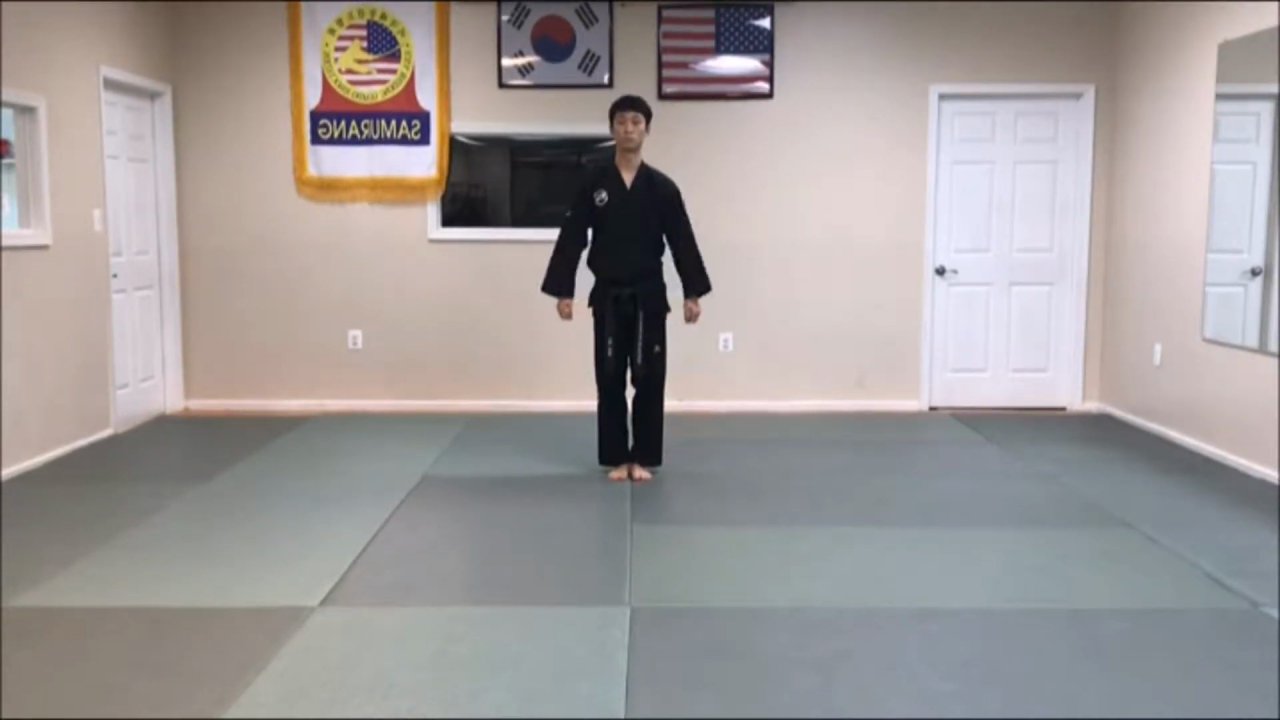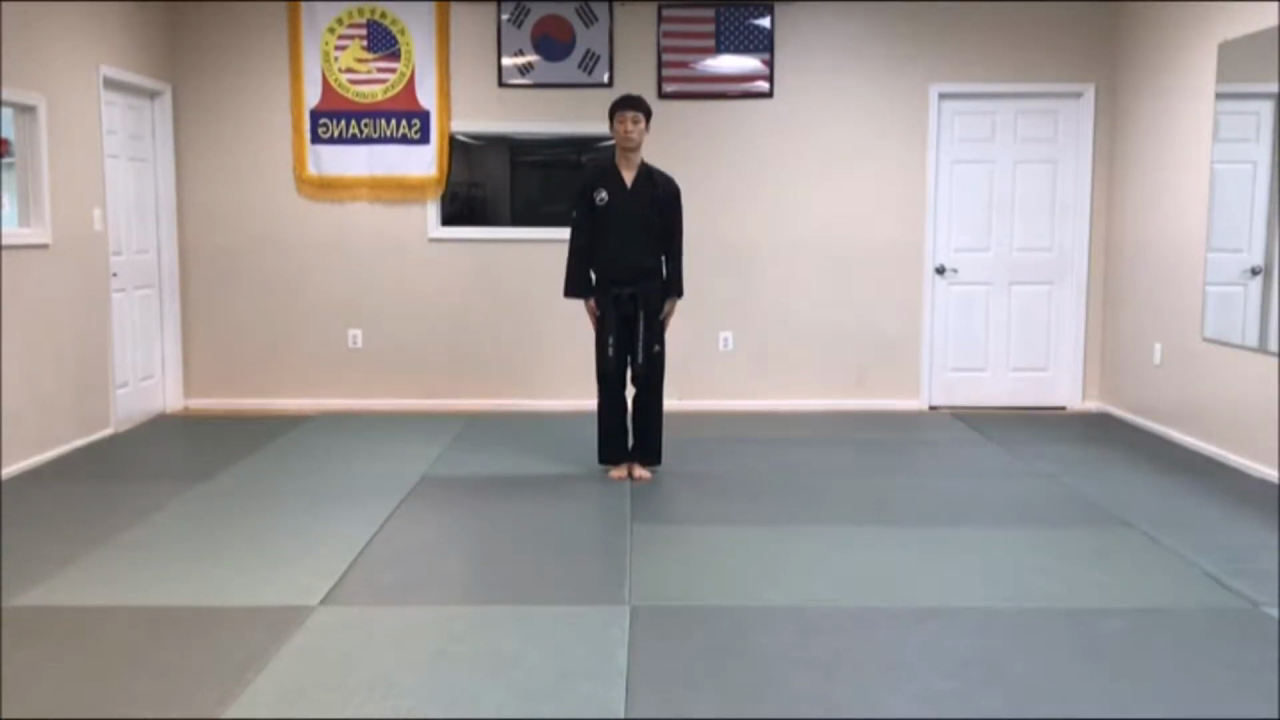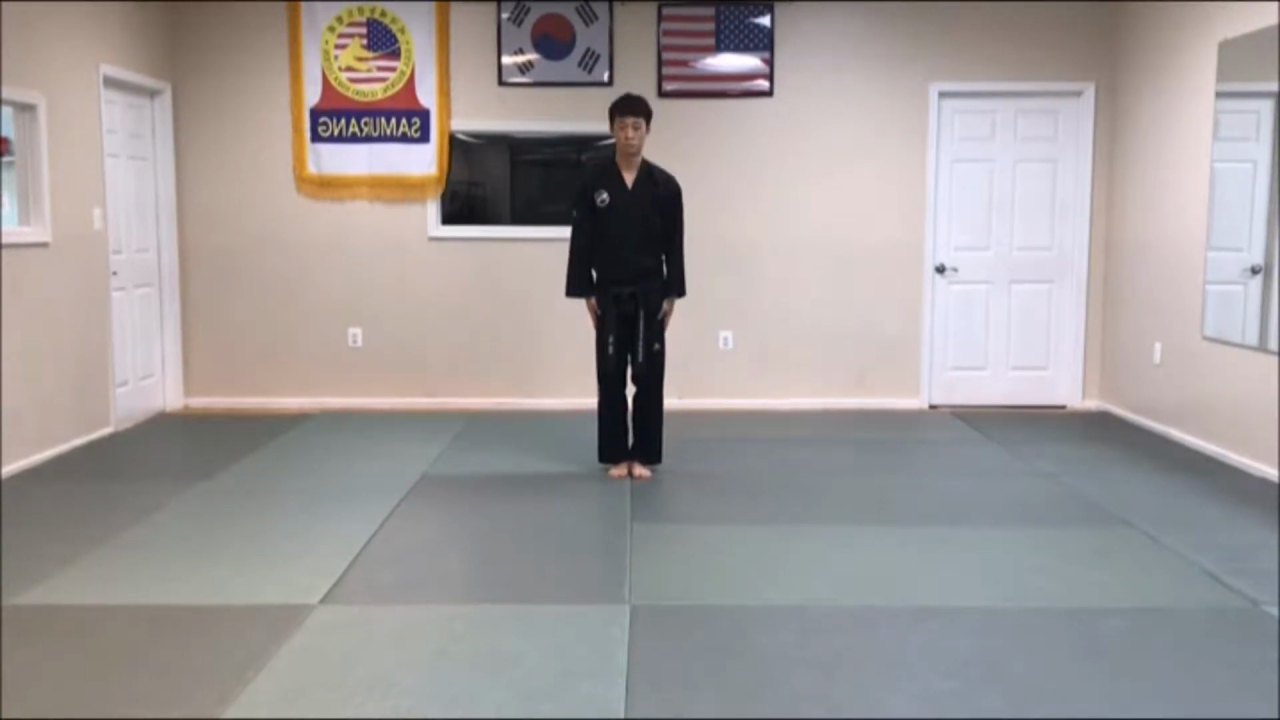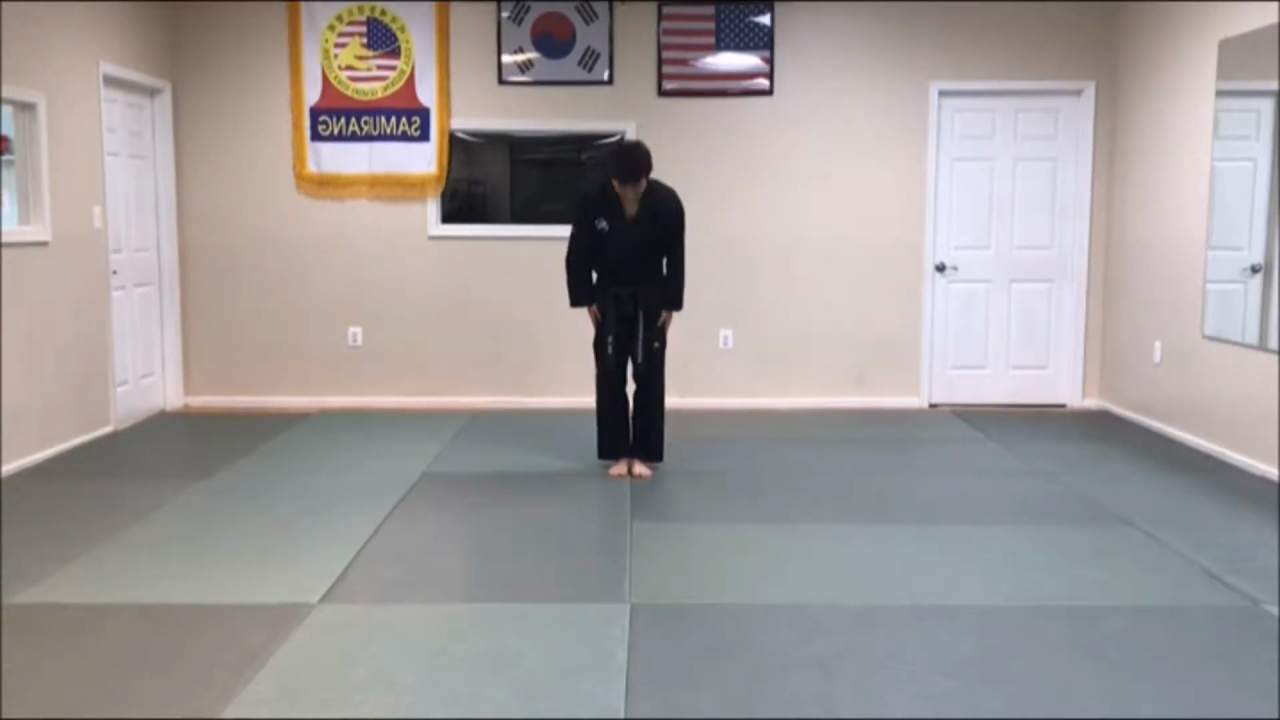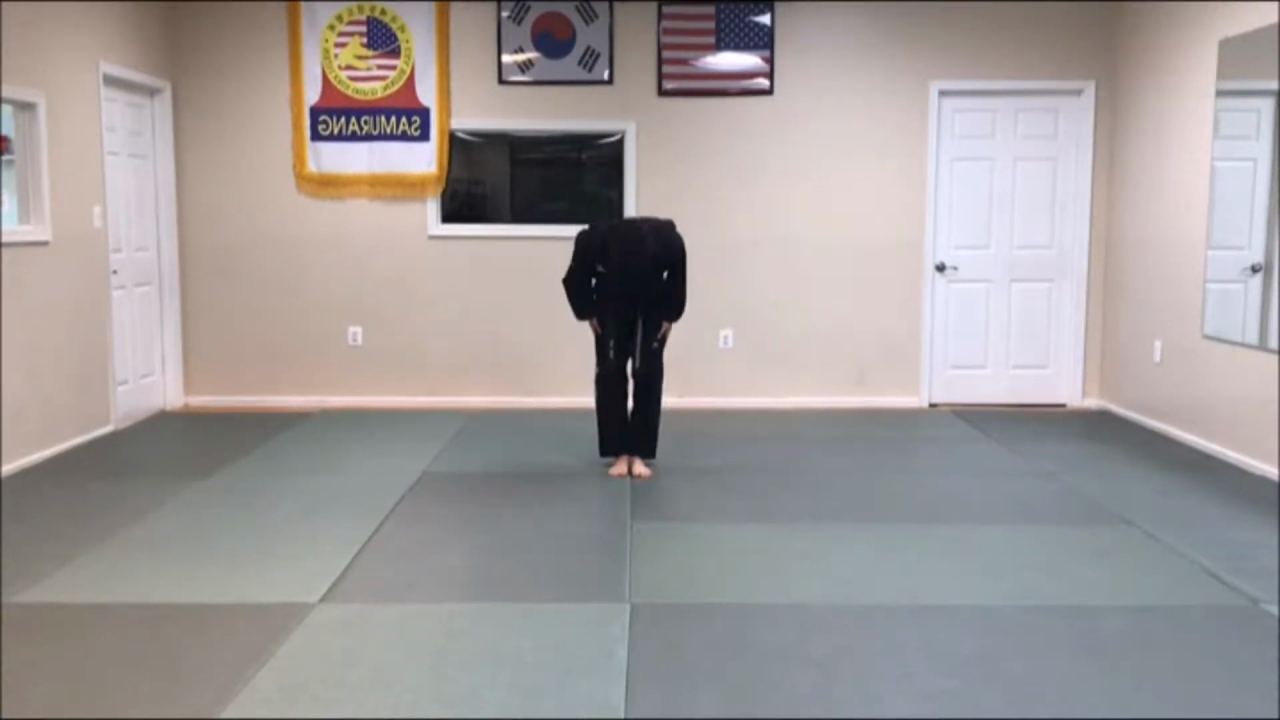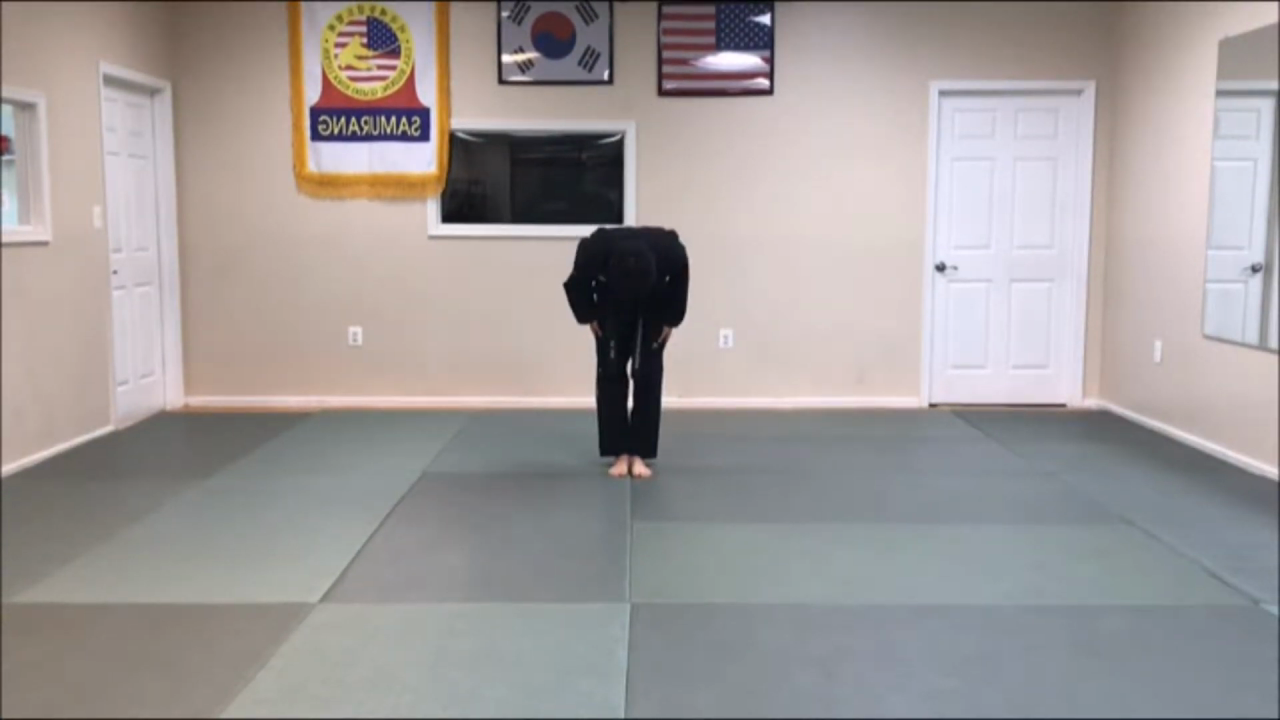
dt=0.4s
person 1, frame 1
left shoulder: (662, 187)
right shoulder: (593, 183)
left elbow: (682, 241)
right elbow: (572, 238)
left wrist: (692, 293)
right wrist: (564, 290)
left hip: (648, 295)
right hip: (608, 296)
left knee: (648, 378)
right knee: (609, 378)
left ankle: (643, 457)
right ankle: (617, 457)
person 1, frame 2
left shoulder: (663, 186)
right shoulder: (593, 182)
left elbow: (673, 245)
right elbow: (581, 241)
left wrist: (672, 294)
right wrist: (586, 293)
left hip: (648, 295)
right hip: (609, 295)
left knee: (648, 377)
right knee: (610, 377)
left ankle: (643, 457)
right ankle: (617, 457)
person 1, frame 3
left shoulder: (664, 185)
right shoulder: (593, 182)
left elbow: (674, 244)
right elbow: (581, 241)
left wrist: (672, 293)
right wrist: (586, 292)
left hip: (649, 294)
right hip: (609, 295)
left knee: (648, 376)
right knee: (610, 376)
left ankle: (643, 456)
right ankle: (617, 456)
person 1, frame 4
left shoulder: (668, 203)
right shoulder: (593, 201)
left elbow: (675, 257)
right elbow: (578, 256)
left wrist: (670, 304)
right wrist: (587, 300)
left hip: (650, 299)
right hip: (609, 298)
left knee: (648, 374)
right knee: (610, 374)
left ankle: (643, 454)
right ankle: (618, 453)
person 1, frame 5
left shoulder: (669, 241)
right shoulder: (591, 242)
left elbow: (677, 279)
right elbow: (575, 280)
left wrist: (670, 315)
right wrist: (588, 313)
left hip: (652, 309)
right hip: (610, 309)
left knee: (647, 373)
right knee: (610, 372)
left ankle: (640, 453)
right ankle: (619, 452)
person 1, frame 6
left shoulder: (671, 252)
right shoulder: (593, 252)
left elbow: (679, 285)
right elbow: (576, 285)
left wrist: (670, 320)
right wrist: (589, 316)
left hip: (653, 311)
right hip: (610, 309)
left knee: (646, 374)
right knee: (611, 373)
left ankle: (639, 452)
right ankle: (620, 451)
